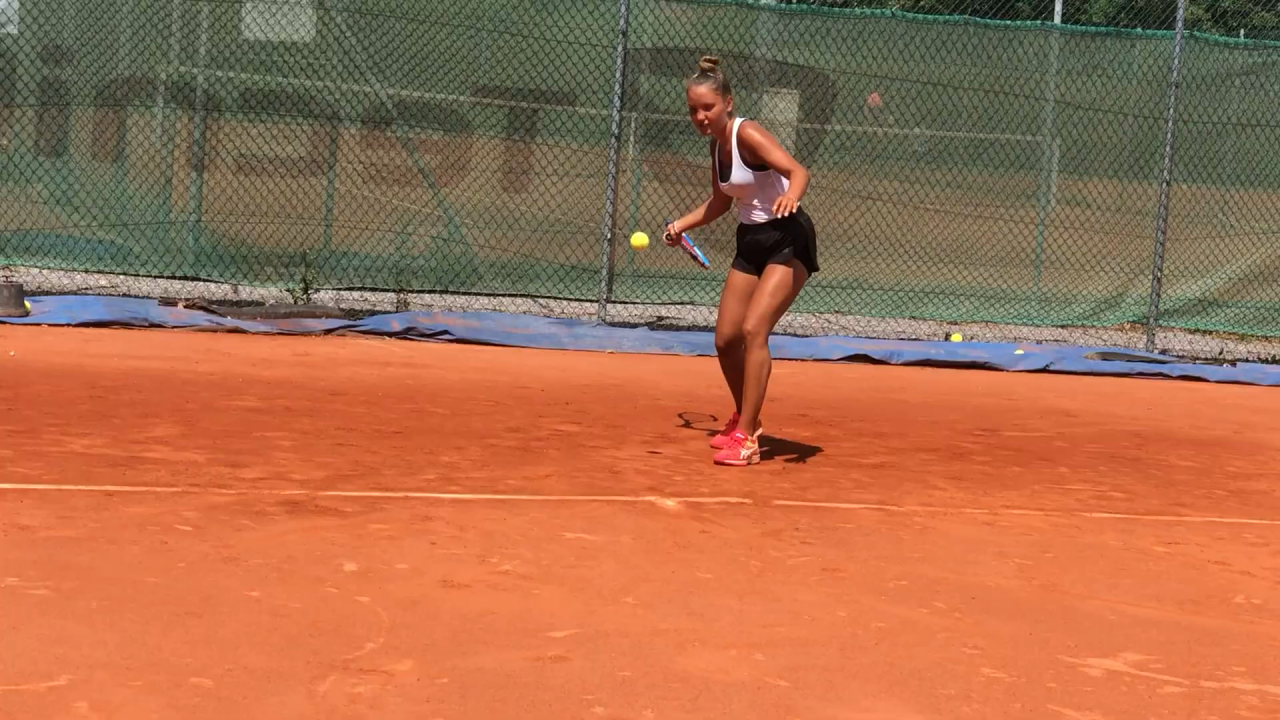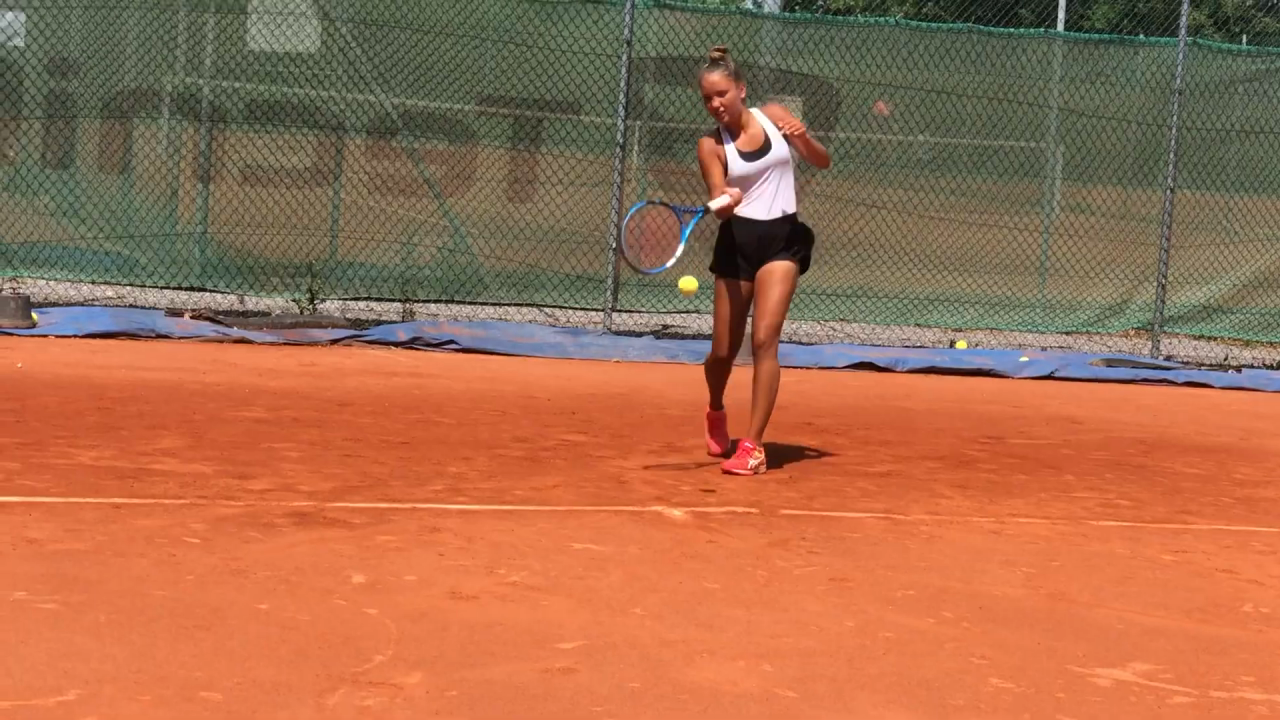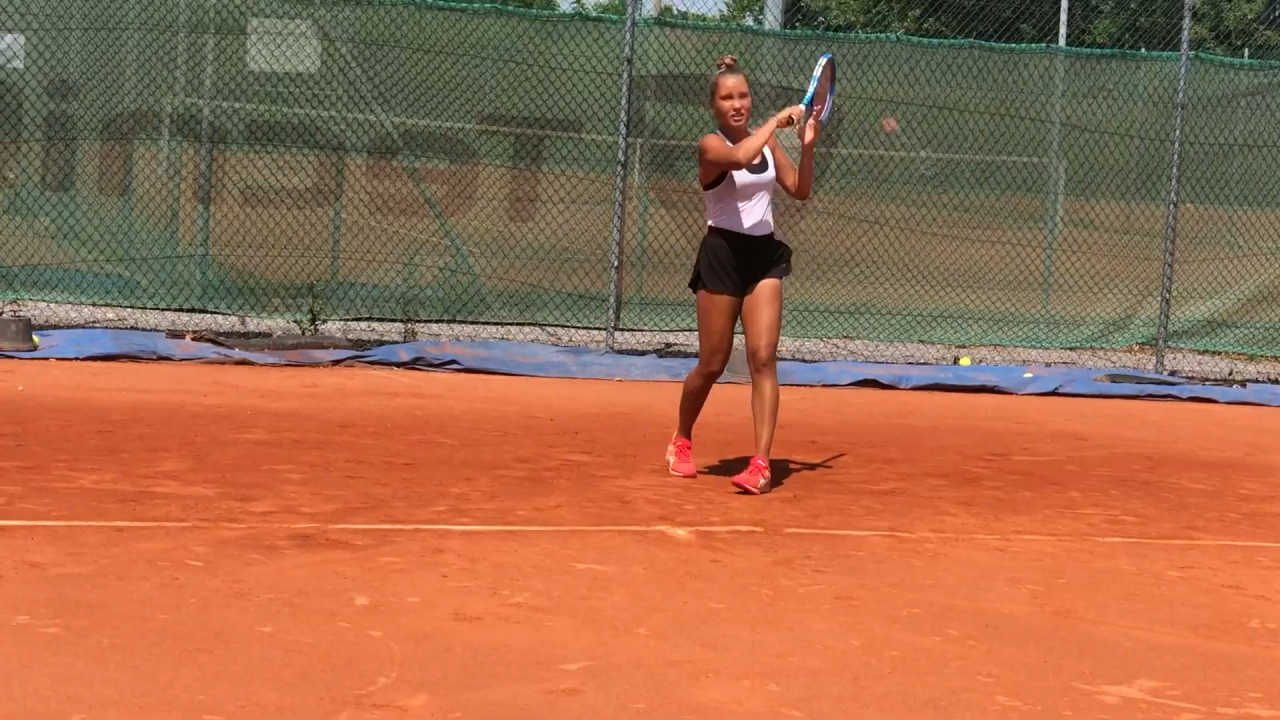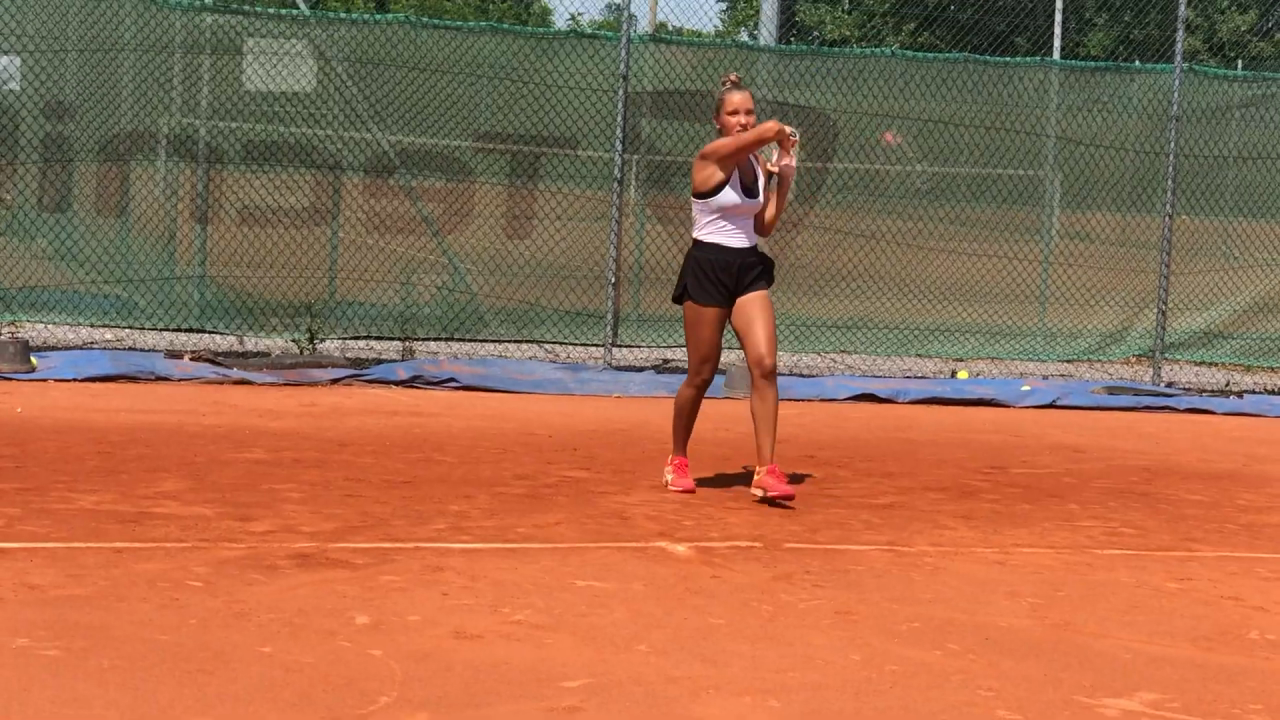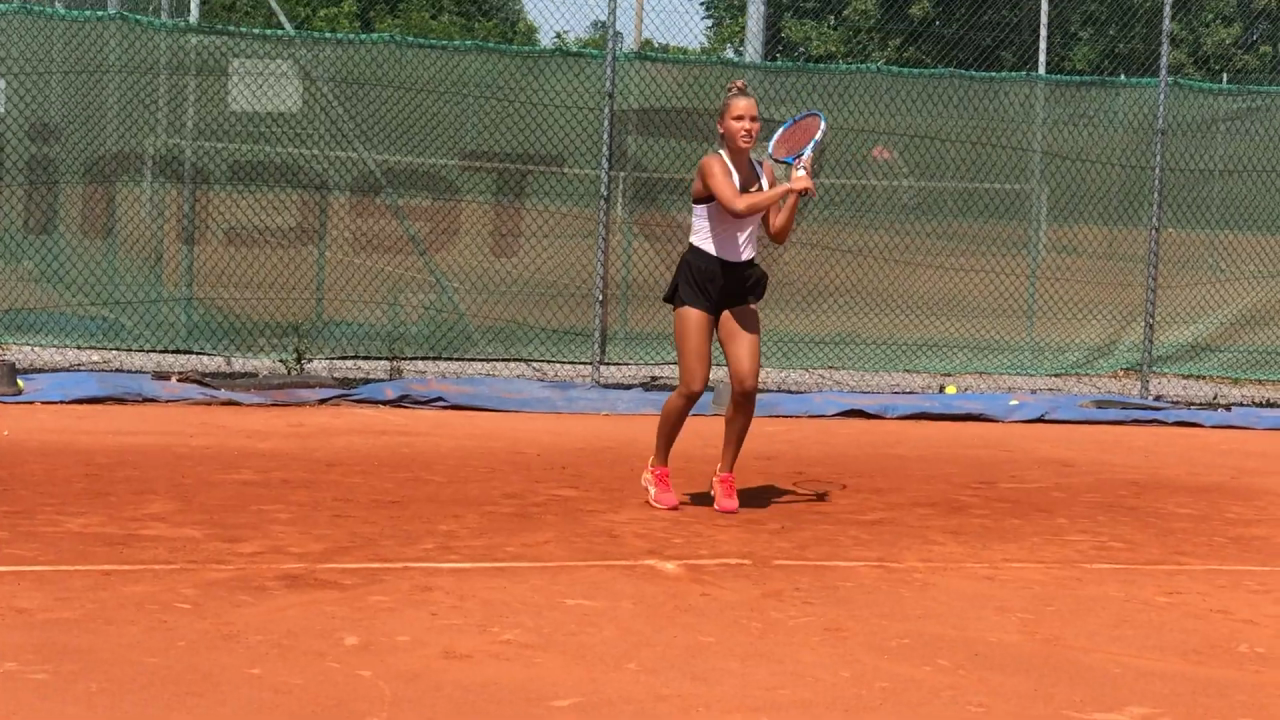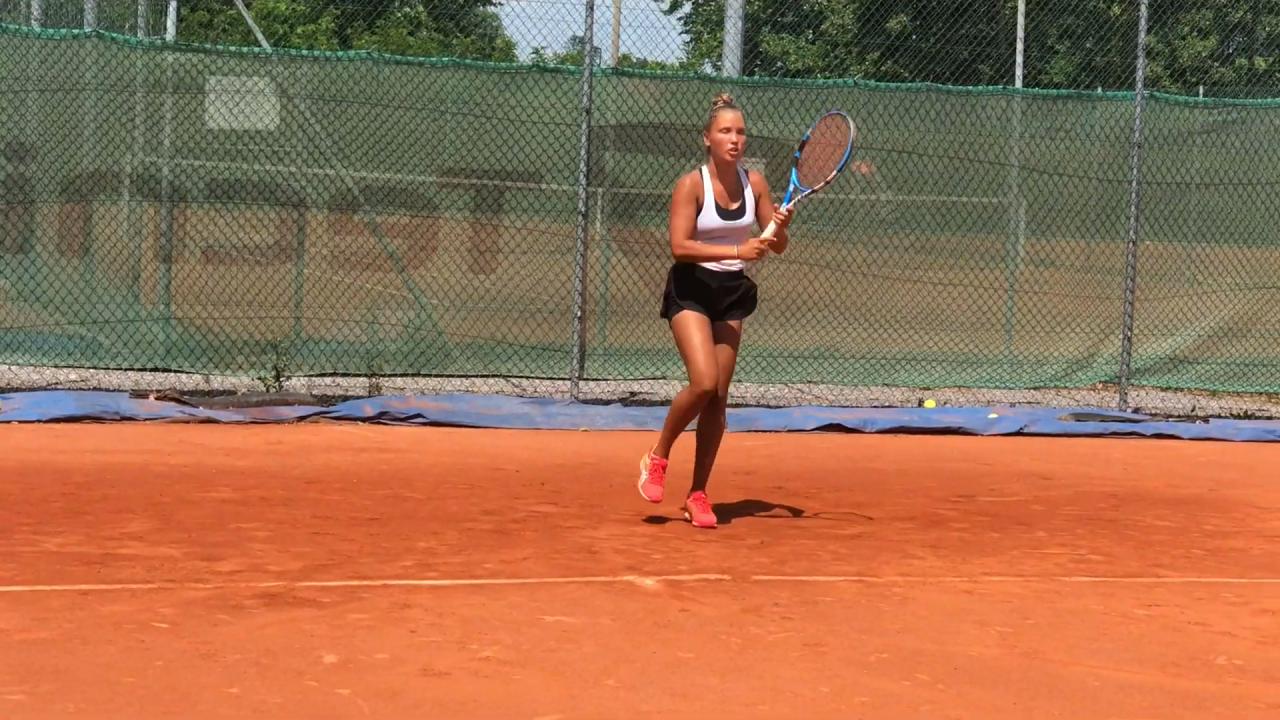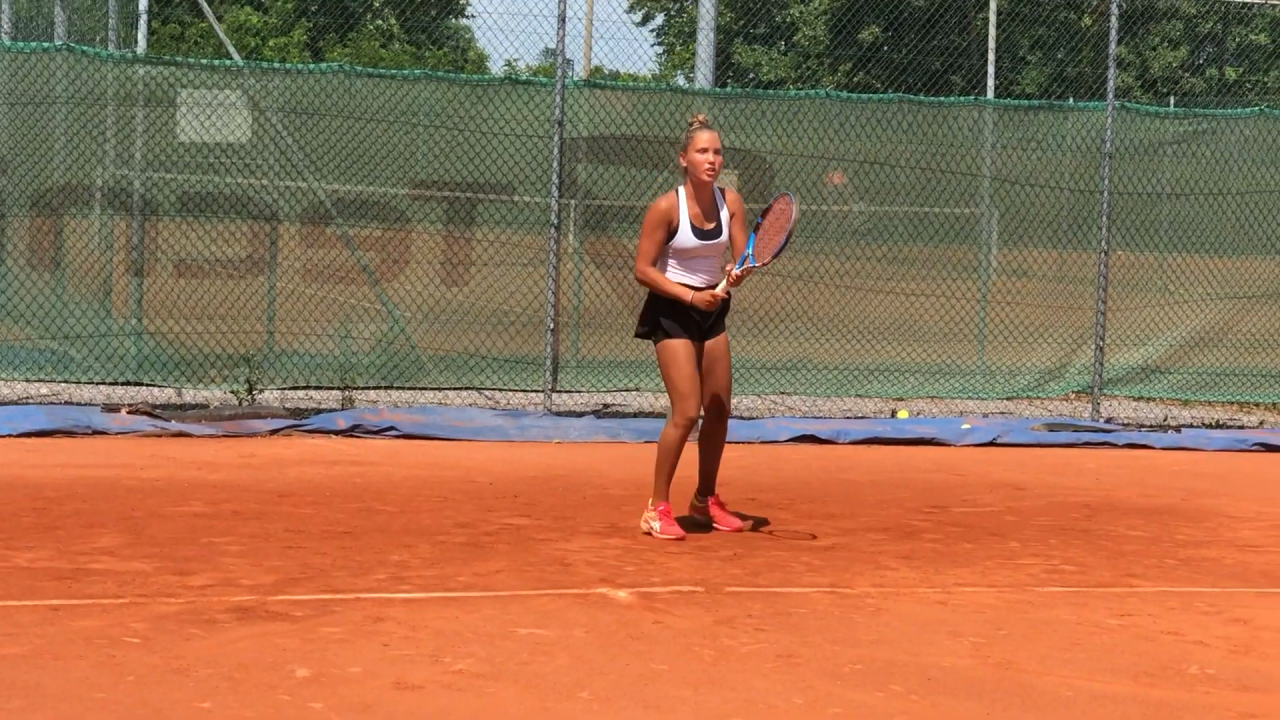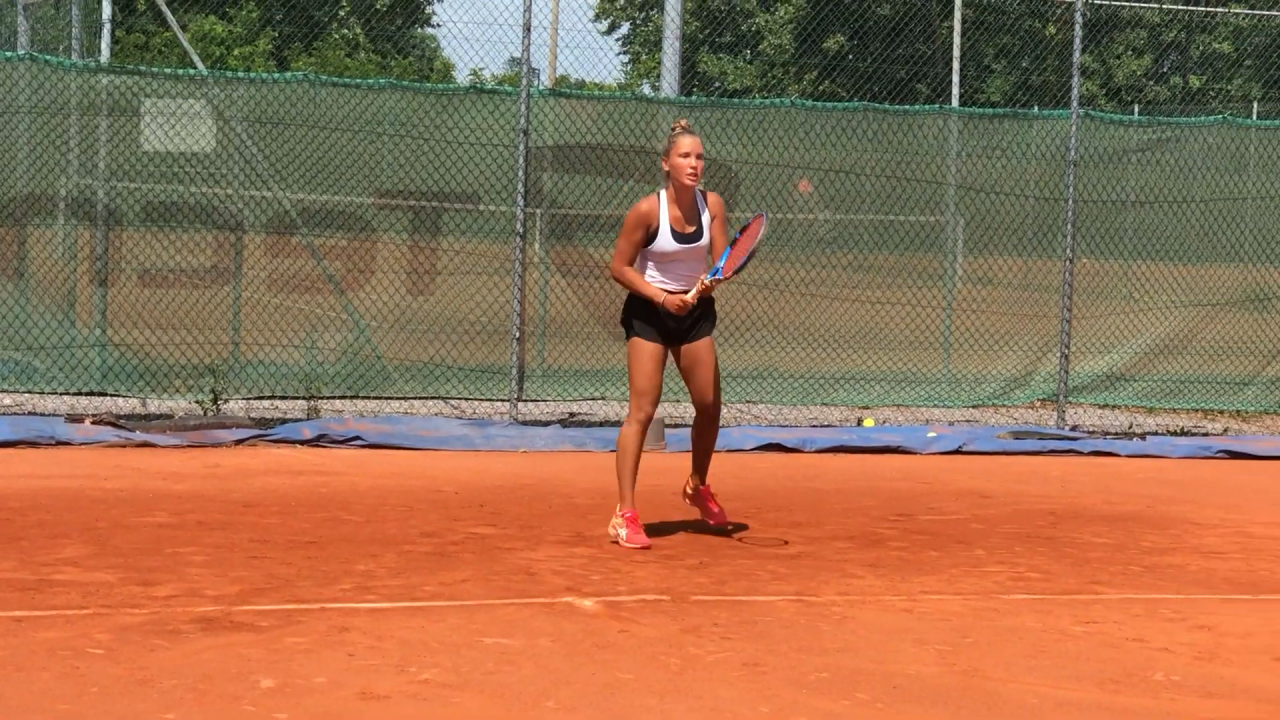
dt=0.2s
person 1, frame 1
left shoulder: (750, 133)
right shoulder: (717, 146)
left elbow: (798, 173)
left wrist: (790, 199)
right wrist: (684, 223)
left hip: (787, 239)
right hip: (751, 240)
left knee: (753, 331)
right knee: (725, 338)
left ankle: (746, 437)
right ankle: (743, 418)
person 1, frame 2
left shoulder: (773, 116)
right shoulder: (710, 144)
left elbow: (822, 161)
right elbow: (721, 199)
left wrist: (805, 138)
right wrist: (724, 202)
left hip: (783, 238)
right hip: (738, 242)
left knee: (764, 340)
right knee: (722, 351)
left ankle: (753, 446)
right ankle: (716, 415)
person 1, frame 3
left shoulder: (768, 142)
right shoulder: (711, 146)
left elbow: (801, 192)
right elbow: (741, 157)
left wrist: (808, 145)
right wrist: (782, 119)
left hip: (765, 255)
right hip: (723, 256)
left knee: (763, 358)
right knee: (713, 364)
left ankle: (761, 463)
right ankle: (681, 440)
person 1, frame 4
left shoulder: (754, 163)
right shoulder: (713, 155)
left elbow: (763, 227)
right elbow: (769, 130)
left wrist: (784, 176)
right wrist: (784, 133)
left hip: (748, 270)
right hip: (707, 269)
left knee: (765, 365)
right knee: (701, 374)
left ankle: (769, 470)
right ankle: (678, 461)
person 1, frame 5
left shoulder: (764, 169)
right shoulder: (712, 164)
left elbow: (778, 234)
right elbow: (738, 207)
left wrist: (796, 189)
right wrist: (785, 188)
left hip: (742, 281)
right hip: (700, 277)
left knee: (746, 385)
right knee: (692, 386)
left ankle: (724, 476)
right ankle: (657, 469)
person 1, frame 6
left shoulder: (754, 182)
right shoulder: (692, 183)
left elbow: (779, 245)
right elbow: (680, 245)
left wrist: (780, 227)
right wrist: (734, 250)
left hip: (731, 292)
right hip: (691, 288)
left knee: (718, 396)
right knee: (704, 383)
left ankle: (697, 495)
right ankle: (657, 456)
person 1, frame 7
left shoulder: (731, 201)
right shoulder: (667, 206)
left elbow: (744, 258)
right elbow: (642, 269)
left wrist: (737, 274)
right wrist: (689, 295)
left hip: (711, 311)
right hip: (672, 312)
left knee: (719, 409)
right knee: (688, 413)
left ankle: (707, 498)
right ankle: (657, 507)
person 1, frame 8
left shoulder: (713, 205)
right shoulder: (646, 210)
left elbow: (723, 262)
right elbow: (619, 268)
left wrist: (712, 281)
right wrist: (661, 296)
left hip: (693, 313)
right hip: (649, 312)
left knee: (710, 408)
right knee: (643, 411)
left ankle: (699, 486)
right ankle: (626, 515)
